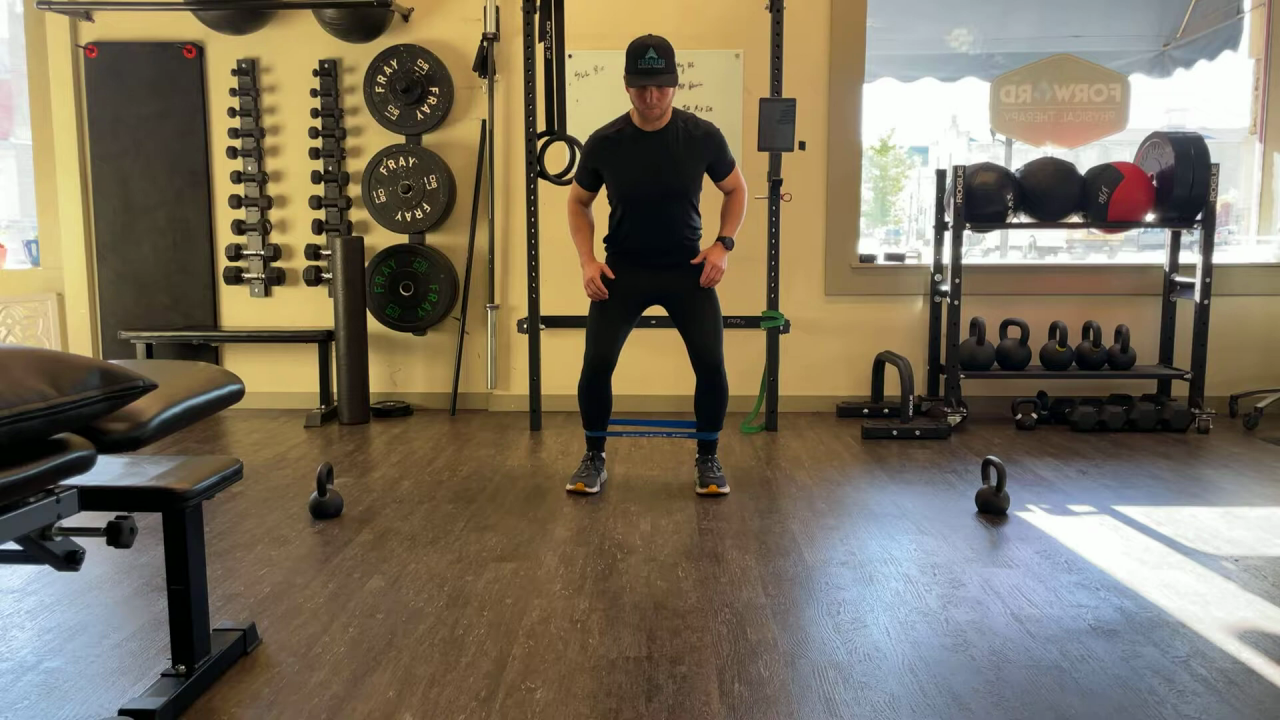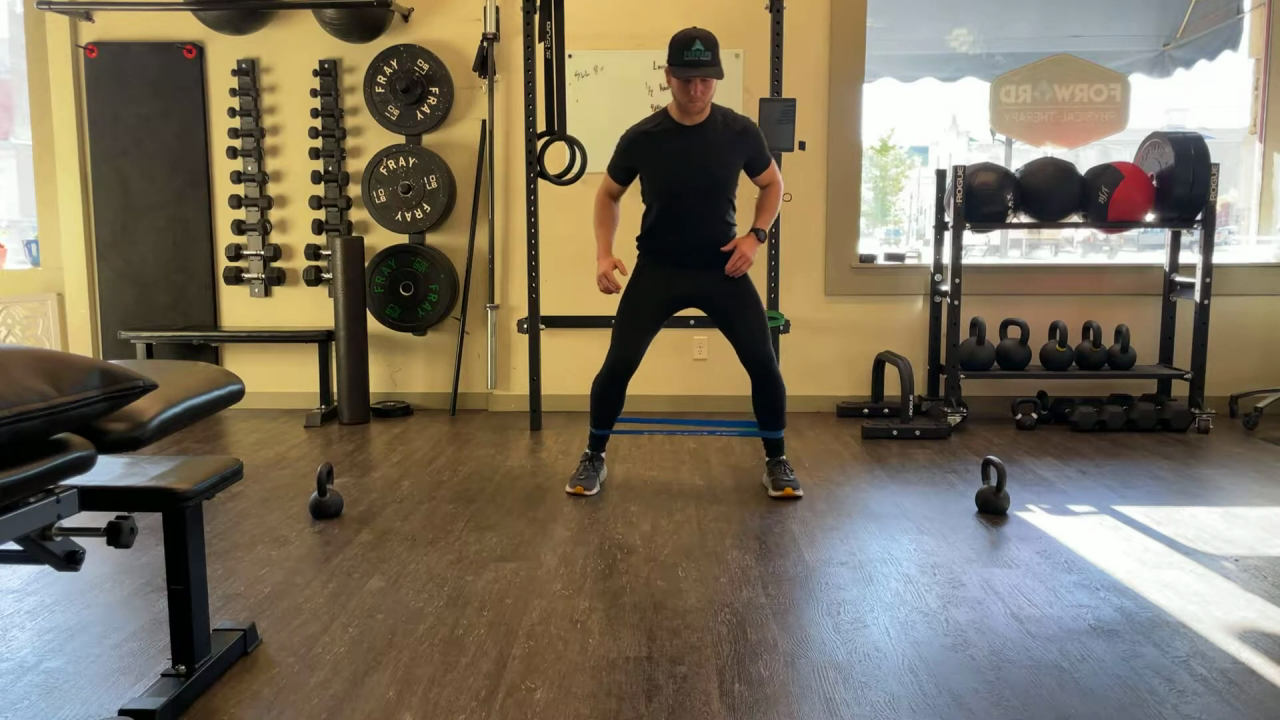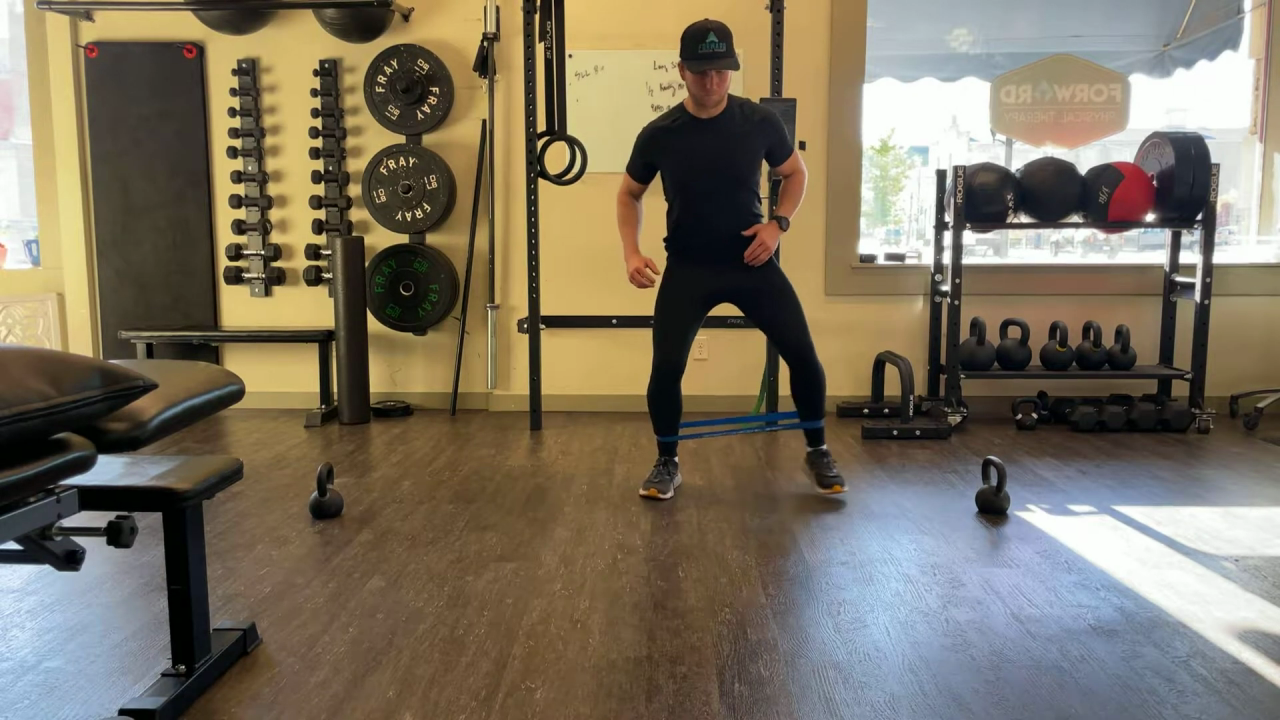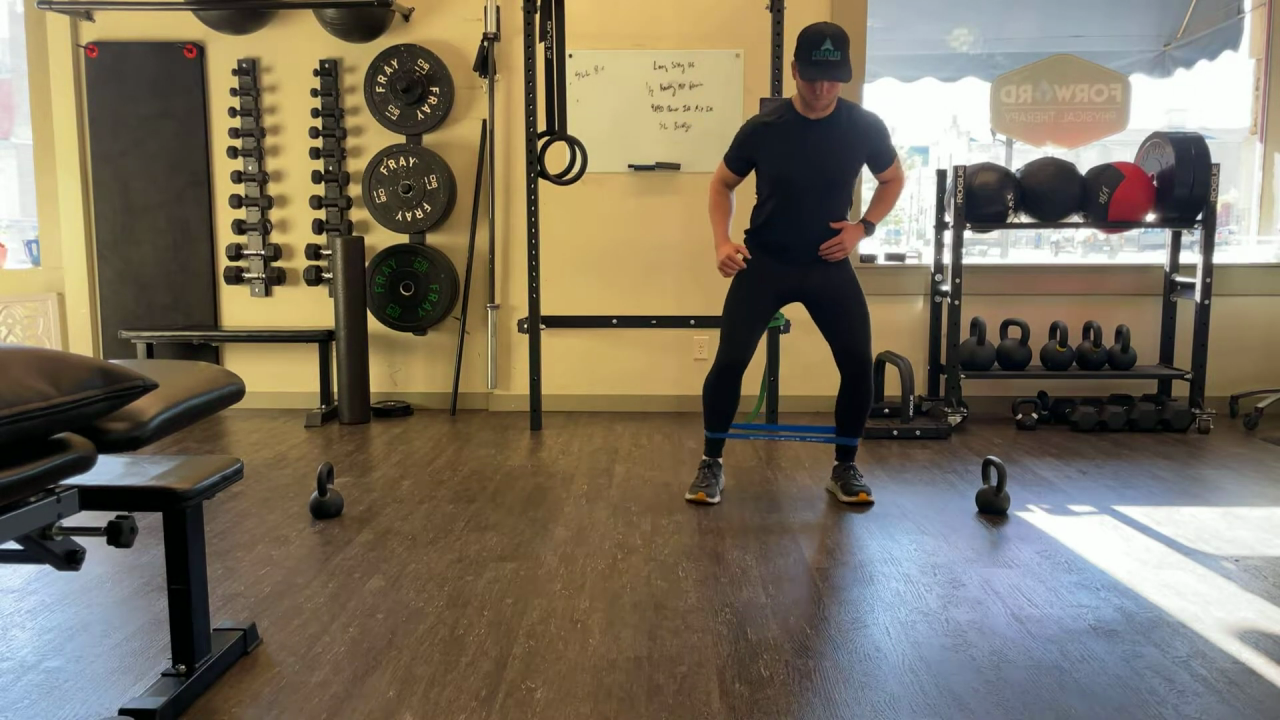
dt=1s
person 1, frame 1
left shoulder: (703, 136)
right shoulder: (605, 143)
left elbow: (736, 189)
right elbow: (579, 201)
left wrist: (723, 244)
right wrist: (587, 259)
left hip: (687, 268)
right hip: (623, 269)
left knee: (711, 364)
right knee: (597, 363)
left ankle: (707, 458)
right ankle: (594, 457)
person 1, frame 2
left shoulder: (741, 132)
right shoulder: (641, 138)
left elbow: (772, 185)
right elbow: (607, 195)
left wrist: (755, 235)
right wrist: (605, 253)
left hip: (722, 269)
right hip: (657, 269)
left knee: (763, 363)
right knee: (618, 365)
left ankle: (776, 460)
right ankle: (594, 456)
person 1, frame 3
left shoulder: (759, 121)
right shoulder: (659, 134)
left elbow: (796, 173)
right elbow: (629, 193)
left wrist: (778, 223)
right wrist: (631, 250)
left hip: (750, 260)
right hip: (688, 267)
left knee: (801, 352)
right knee: (666, 367)
left ankle: (818, 451)
right ankle: (667, 463)
person 1, frame 4
left shoulder: (865, 127)
right shoulder: (762, 129)
left elbow: (893, 180)
right elbow: (723, 183)
left wrist: (863, 226)
right wrist: (722, 239)
left hip: (829, 264)
right hip: (763, 262)
left knee: (859, 364)
right knee: (730, 362)
left ankle: (844, 467)
right ankle: (711, 462)
